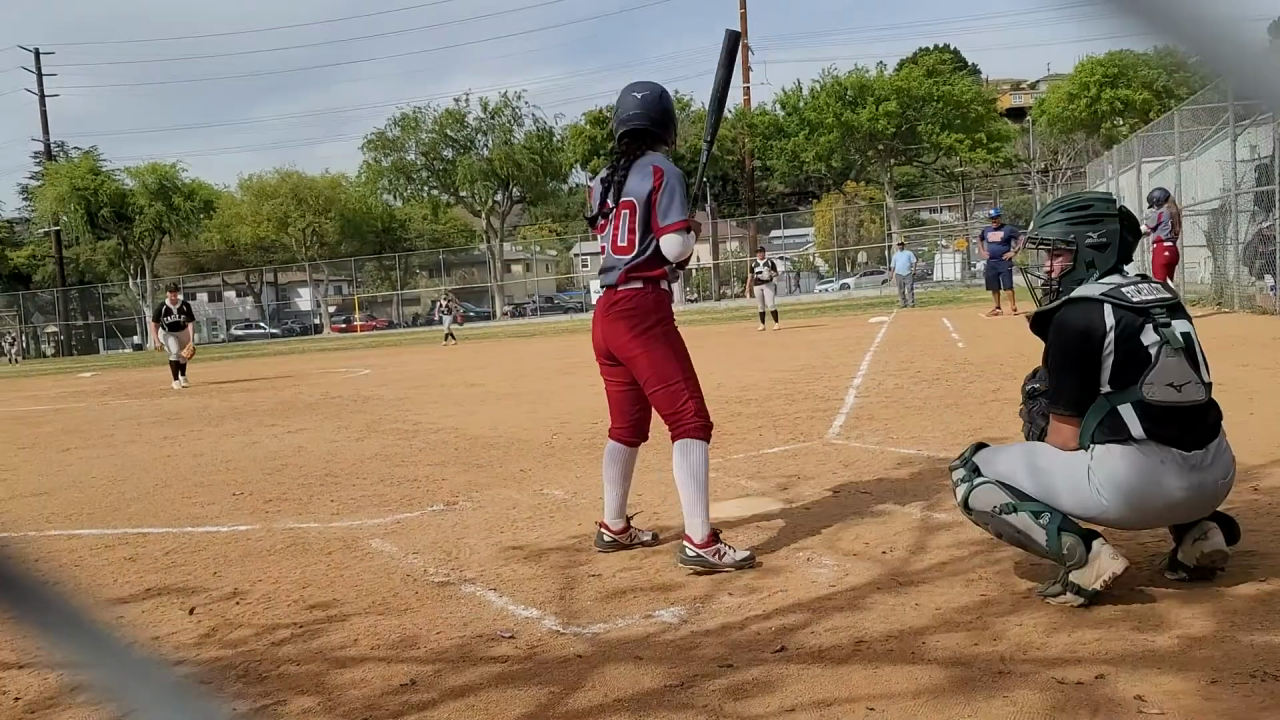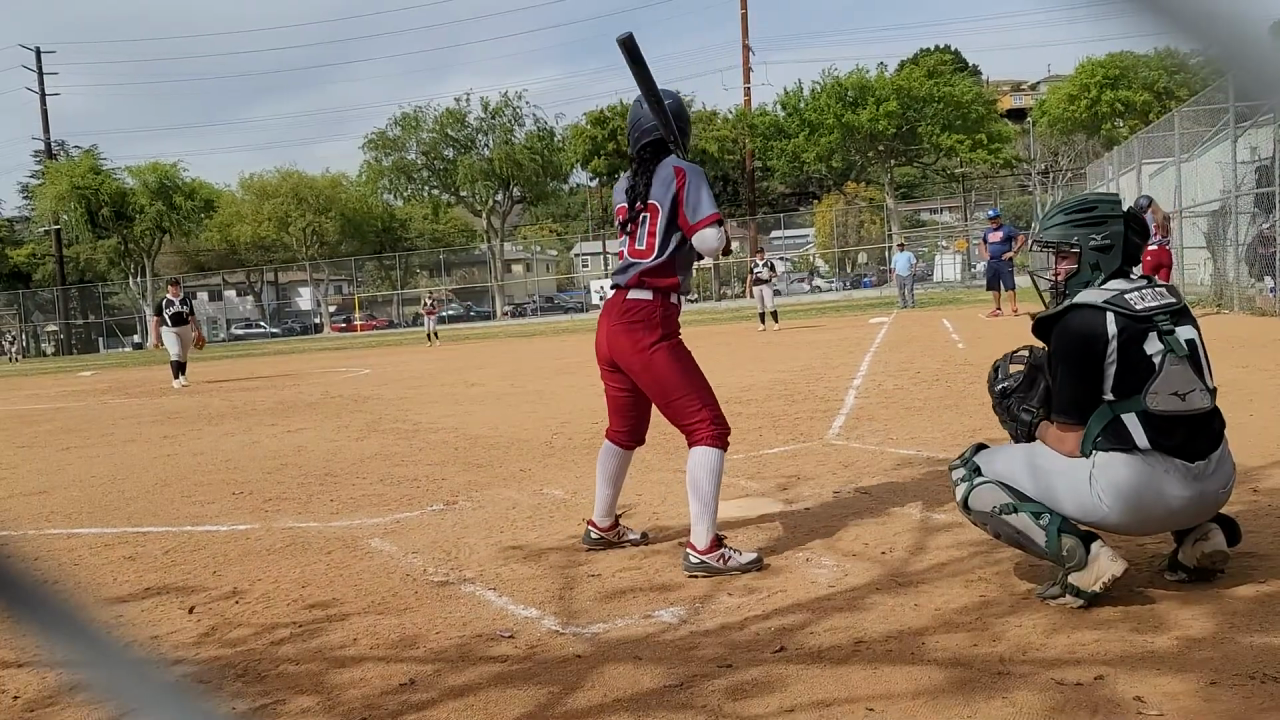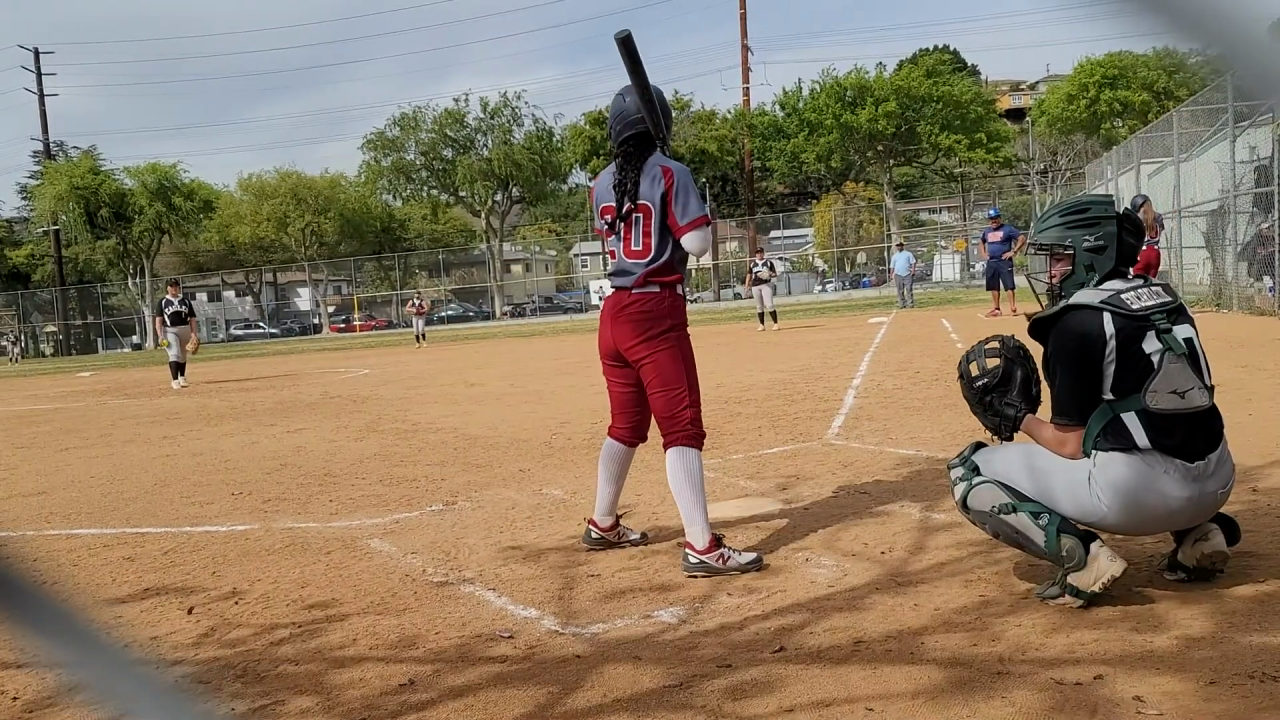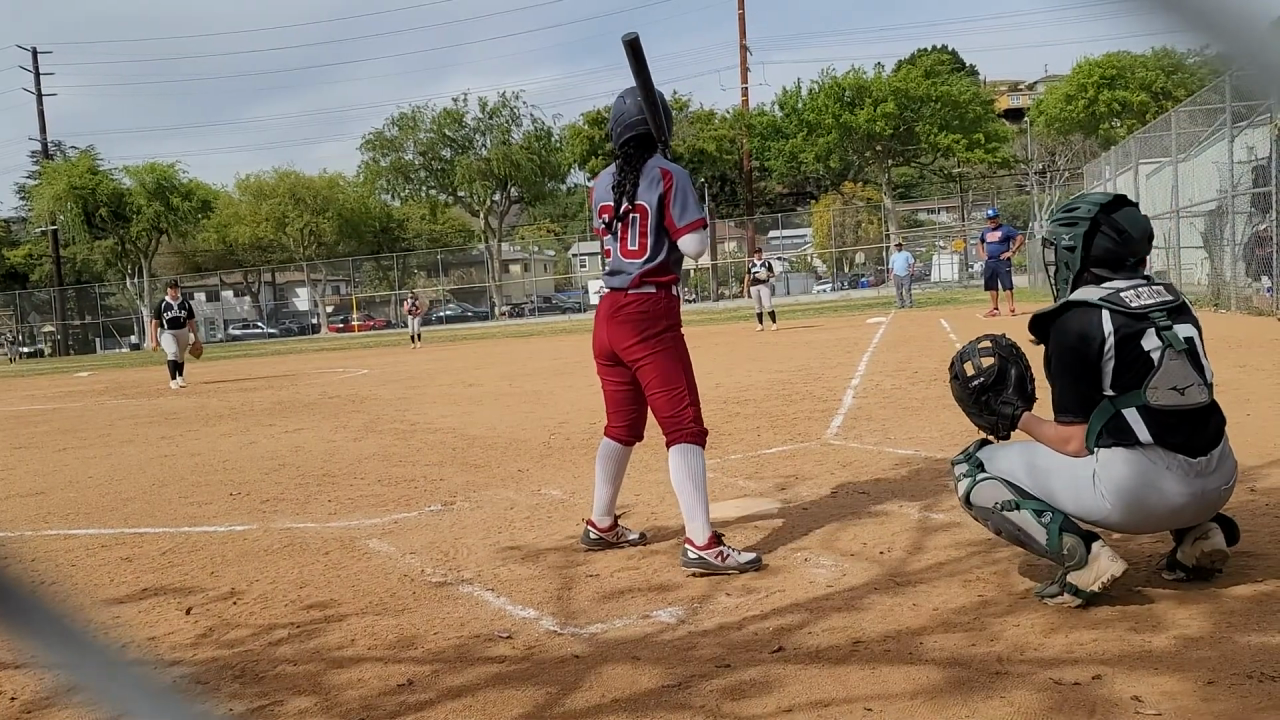
dt=0.7s
person 1, frame 1
left shoulder: (603, 180)
right shoulder: (662, 172)
right elbow: (675, 249)
right wrist: (692, 228)
left hip: (607, 313)
right hip: (644, 312)
left knee: (626, 425)
right knee: (691, 420)
left ankle: (614, 527)
right ankle: (700, 541)
person 1, frame 2
left shoulder: (624, 185)
right shoulder: (684, 174)
right elbow: (709, 243)
left wrist: (697, 233)
right wrist: (719, 230)
left hip: (614, 318)
right hip: (649, 323)
left knee: (624, 429)
right knee: (707, 427)
left ankle: (602, 525)
right ankle: (703, 547)
person 1, frame 3
left shoulder: (602, 183)
right shoulder: (670, 173)
right elbow: (697, 244)
right wrist: (699, 217)
left hip: (615, 314)
right hip: (656, 315)
left knee: (626, 426)
right knee: (682, 429)
left ankle: (603, 525)
right ankle: (701, 547)
person 1, frame 4
left shoulder: (602, 183)
right shoulder: (669, 176)
right elbow: (693, 247)
right wrist: (697, 220)
left hip: (609, 315)
right hip: (650, 315)
left knee: (622, 426)
right knee: (684, 427)
left ankle: (601, 526)
right ankle: (702, 544)
person 2, frame 1
left shoulder: (1075, 315)
right shoulder: (1161, 296)
left elbow: (1067, 438)
left wrist: (1040, 427)
left hip: (1136, 484)
left knee: (972, 471)
left ankle: (1082, 553)
right ankle: (1199, 529)
person 2, frame 2
left shoulder: (1079, 321)
right shoulder: (1167, 300)
left elbow: (1072, 444)
left wrist: (1033, 425)
left hip: (1138, 491)
left knee: (971, 472)
left ankle: (1080, 555)
right ankle: (1198, 530)
person 2, frame 3
left shoulder: (1077, 322)
right shoulder: (1167, 300)
left elbow: (1072, 445)
left wrist: (1018, 418)
left hip: (1137, 491)
left knee: (970, 472)
left ankle: (1080, 555)
right ankle: (1198, 531)
person 2, frame 4
left shoulder: (1076, 320)
right shoulder: (1172, 301)
left elbow: (1074, 442)
left wrist: (1017, 417)
left hip: (1140, 490)
right hip: (1217, 479)
left knee: (974, 468)
left ankle: (1080, 555)
right ankle: (1197, 531)
